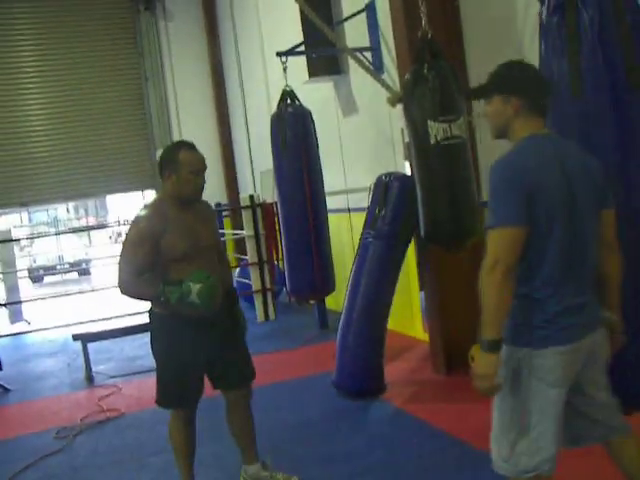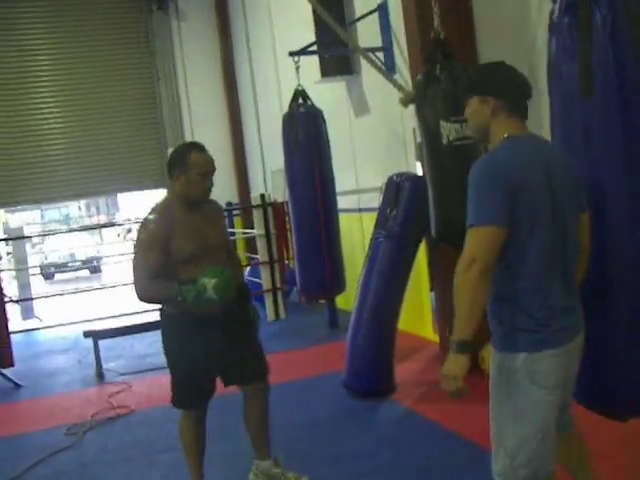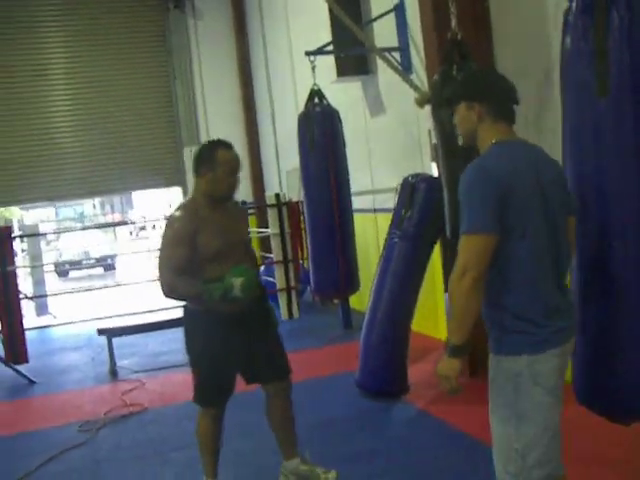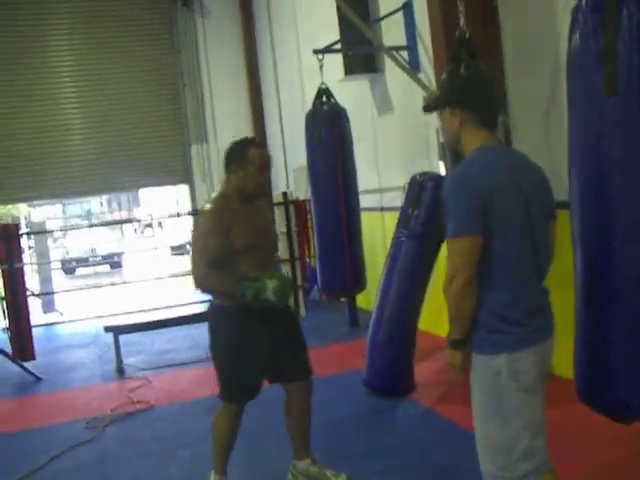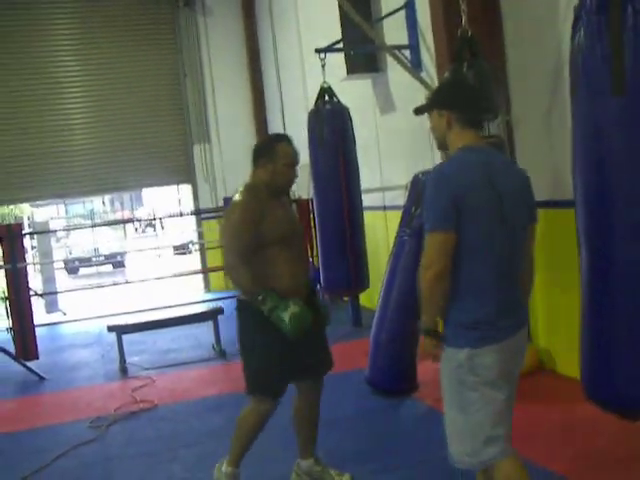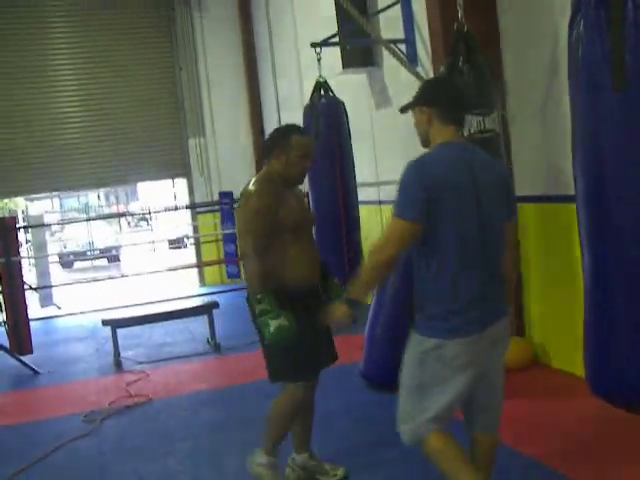
dt=0.2s
person 1, frame 1
left shoulder: (510, 169)
right shoulder: (584, 162)
left elbow: (500, 265)
left wrist: (488, 345)
left hip: (537, 339)
right hip: (588, 326)
person 1, frame 2
left shoulder: (492, 168)
right shoulder: (561, 160)
left elbow: (477, 264)
right elbow: (581, 246)
left wrist: (460, 346)
left hip: (524, 339)
right hip: (568, 326)
right knee: (556, 423)
person 1, frame 3
left shoulder: (483, 174)
right shoulder: (547, 165)
left elbow: (470, 272)
left wrist: (454, 349)
left hip: (521, 340)
right hip: (557, 325)
right knee: (535, 436)
person 1, frame 4
left shoulder: (465, 179)
right shoulder: (531, 171)
left elbow: (461, 275)
right elbow: (546, 250)
left wrist: (457, 340)
left hip: (501, 340)
right hip: (535, 326)
right knee: (504, 439)
person 1, frame 5
left shoulder: (445, 178)
right shoulder: (515, 174)
left elbow: (434, 269)
right elbow: (526, 257)
left wrist: (429, 329)
left hip: (471, 336)
right hip: (513, 327)
left knee: (485, 443)
right knee: (490, 430)
person 1, frame 6
left shoulder: (425, 170)
right shoulder: (497, 169)
left elbow: (389, 250)
right elbow: (508, 247)
left wrist: (349, 298)
left hip: (445, 327)
right hip: (494, 319)
left knee: (420, 421)
right knee: (484, 420)
person 2, frame 1
left shoulder: (205, 211)
right shoulder: (149, 223)
right elbow: (128, 282)
left wrist: (233, 303)
right wrist: (176, 294)
left hip: (218, 318)
right hip: (176, 327)
left knee: (240, 392)
right knee: (183, 409)
person 2, frame 2
left shoulder: (213, 210)
right shoulder: (157, 225)
right elbow: (145, 287)
left wrist: (245, 298)
right wrist: (193, 292)
left hip: (230, 315)
right hip: (188, 326)
left knee: (257, 387)
right knee: (195, 409)
person 2, frame 3
left shoulder: (235, 209)
right shoulder: (183, 221)
right elbow: (170, 284)
left wrist: (261, 298)
right wrist: (220, 289)
left hip: (250, 314)
right hip: (210, 323)
left knee: (279, 386)
right knee: (213, 407)
person 2, frame 4
left shoulder: (261, 207)
right shoulder: (215, 215)
right elbow: (203, 277)
left wrist: (280, 293)
right wrist: (253, 289)
left hip: (275, 313)
right hip: (236, 320)
left knee: (300, 388)
right knee: (234, 403)
person 2, frame 5
left shoulder: (283, 202)
right shoulder: (244, 207)
right elbow: (235, 266)
left wrist: (310, 297)
right wrist: (272, 305)
left hip: (299, 309)
right hip: (264, 316)
left knee: (311, 386)
right knee: (267, 400)
person 2, frame 6
left shoulder: (292, 192)
right shoulder: (258, 195)
right elbow: (250, 256)
left wrist: (326, 280)
right wrist: (265, 307)
left hip: (306, 298)
right hip: (279, 306)
left knee: (308, 382)
right knee: (298, 387)
